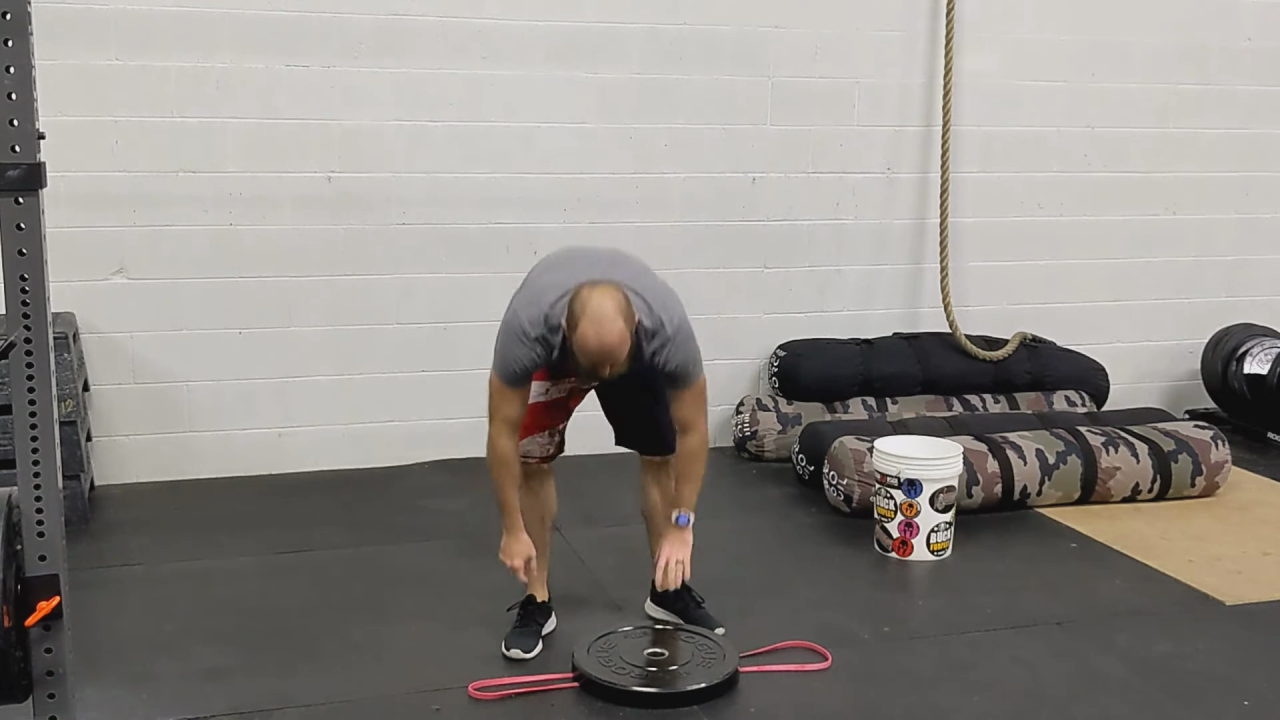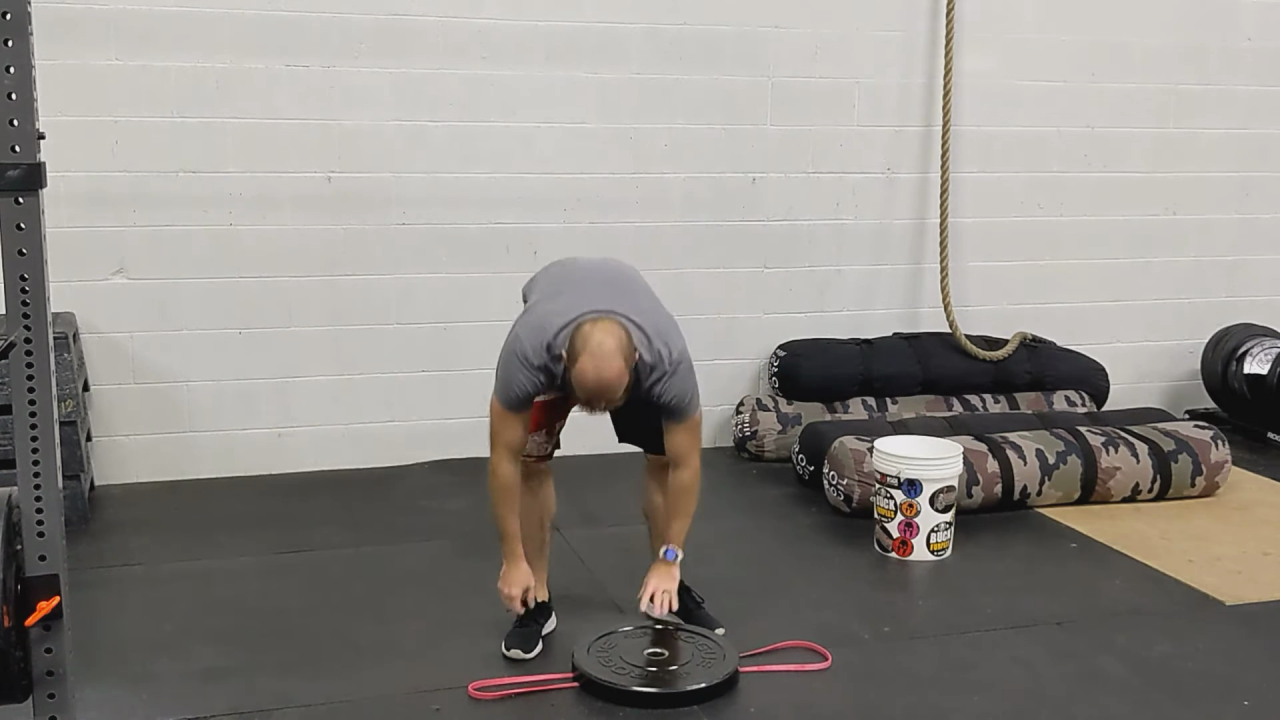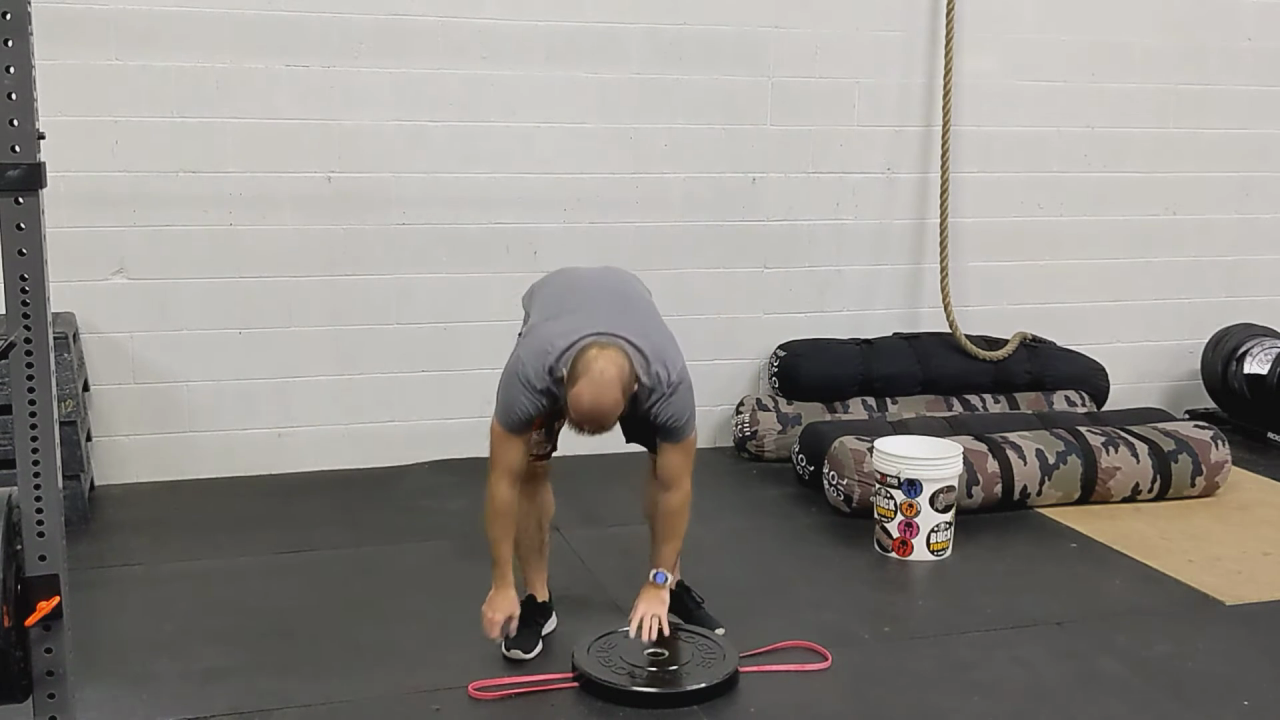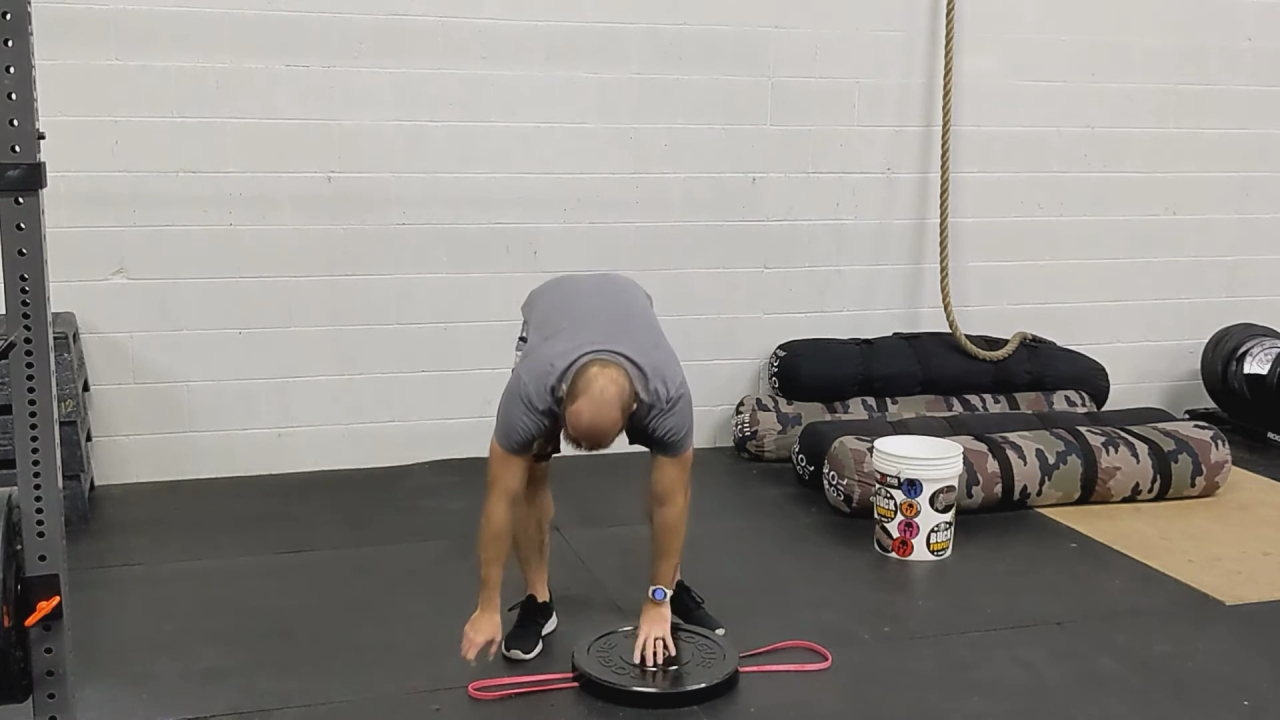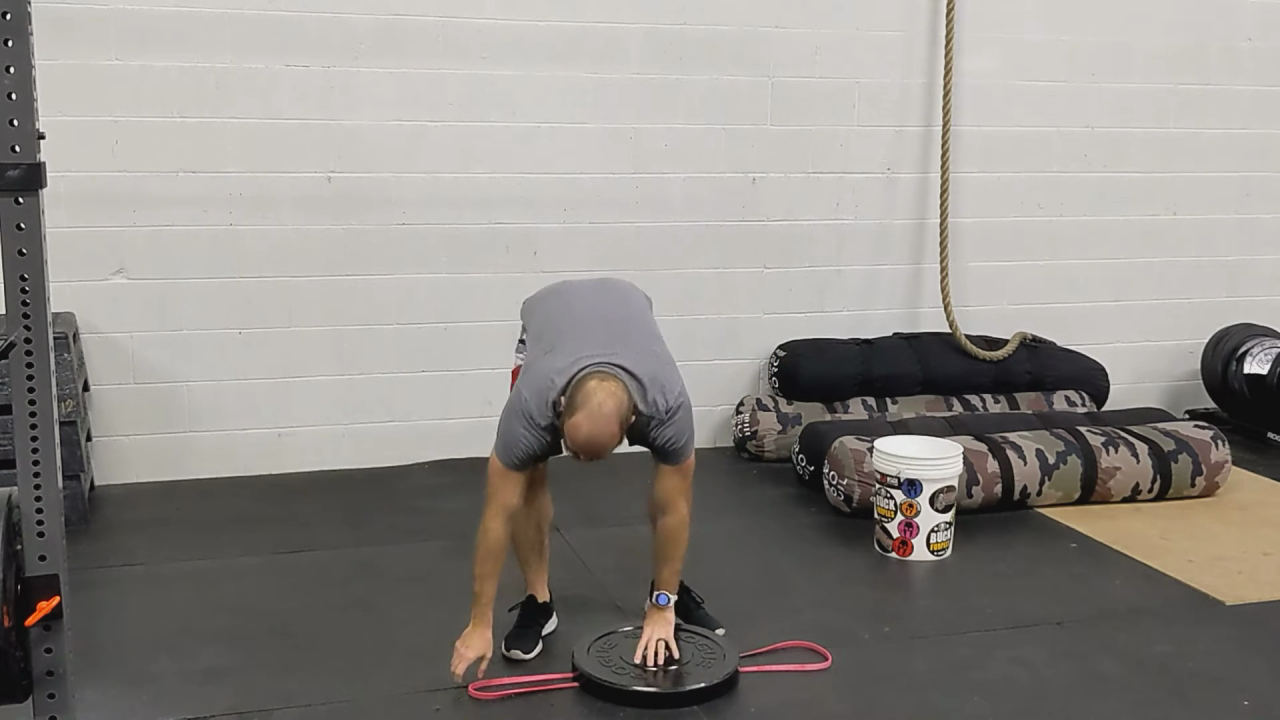
dt=0.1s
person 1, frame 1
left shoulder: (667, 326)
right shoulder: (527, 325)
left elbow: (693, 431)
right elbow: (502, 433)
left wrist: (680, 526)
right wrist: (513, 531)
left hip: (635, 349)
right hip: (554, 341)
left knee: (661, 455)
right knee: (532, 459)
left ankle: (670, 592)
right ankle: (536, 603)
person 1, frame 2
left shoulder: (666, 357)
right shoulder: (529, 352)
left elbow: (685, 465)
right elbow: (504, 459)
left wrist: (668, 561)
right wrist: (514, 560)
left hip: (638, 336)
right hip: (552, 334)
left knee: (663, 456)
right knee: (531, 459)
left ankle: (671, 589)
right ankle: (539, 604)
person 1, frame 3
left shoulder: (666, 380)
right shoulder: (530, 374)
left elbow: (675, 486)
right elbow: (505, 479)
left wrist: (658, 583)
right wrist: (503, 585)
left knee: (667, 456)
right knee: (530, 462)
left ankle: (678, 586)
right ankle: (538, 600)
person 1, frame 4
left shoulder: (667, 394)
right shoulder: (532, 392)
left elbow: (671, 501)
right elbow: (501, 500)
left wrist: (657, 600)
right wrist: (488, 607)
left knee: (669, 468)
right knee: (529, 467)
left ankle: (674, 588)
right ankle: (538, 601)
person 1, frame 5
left shoulder: (666, 405)
right shoulder: (533, 405)
left elbow: (673, 509)
right elbow: (499, 516)
left wrist: (661, 608)
right wrist: (479, 624)
left knee: (673, 465)
right knee: (527, 471)
left ankle: (675, 592)
right ankle: (538, 602)
